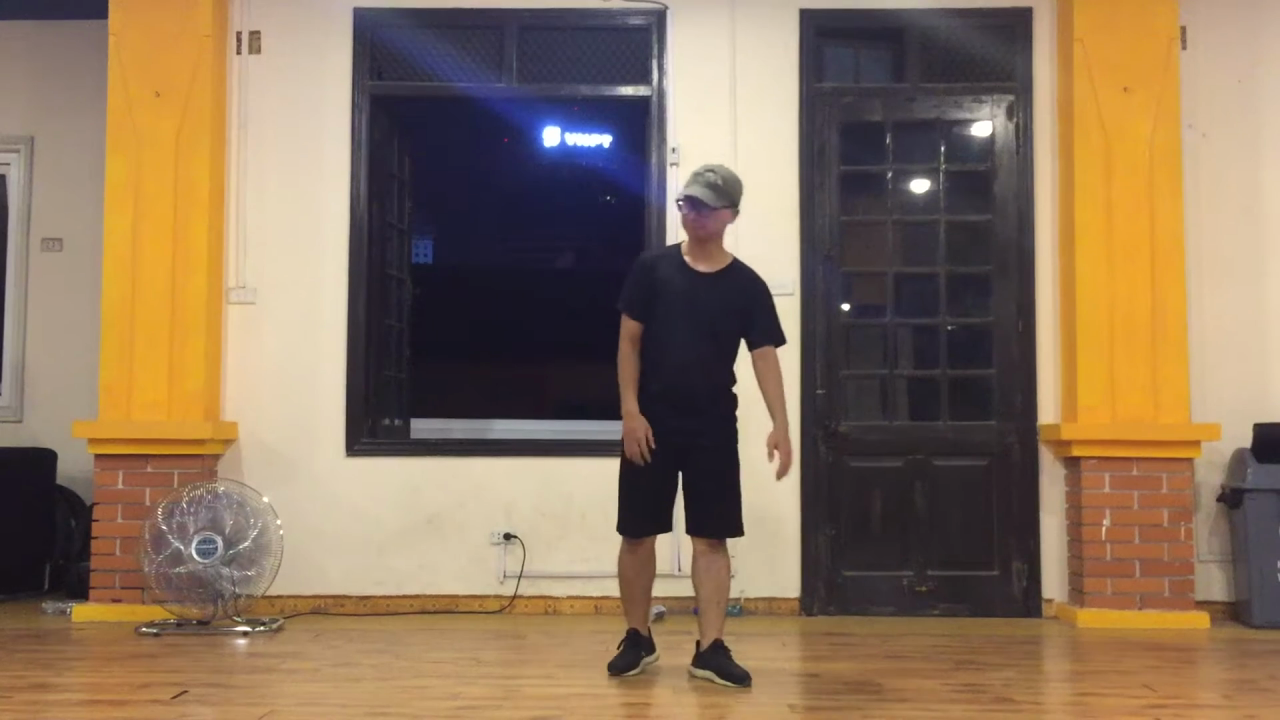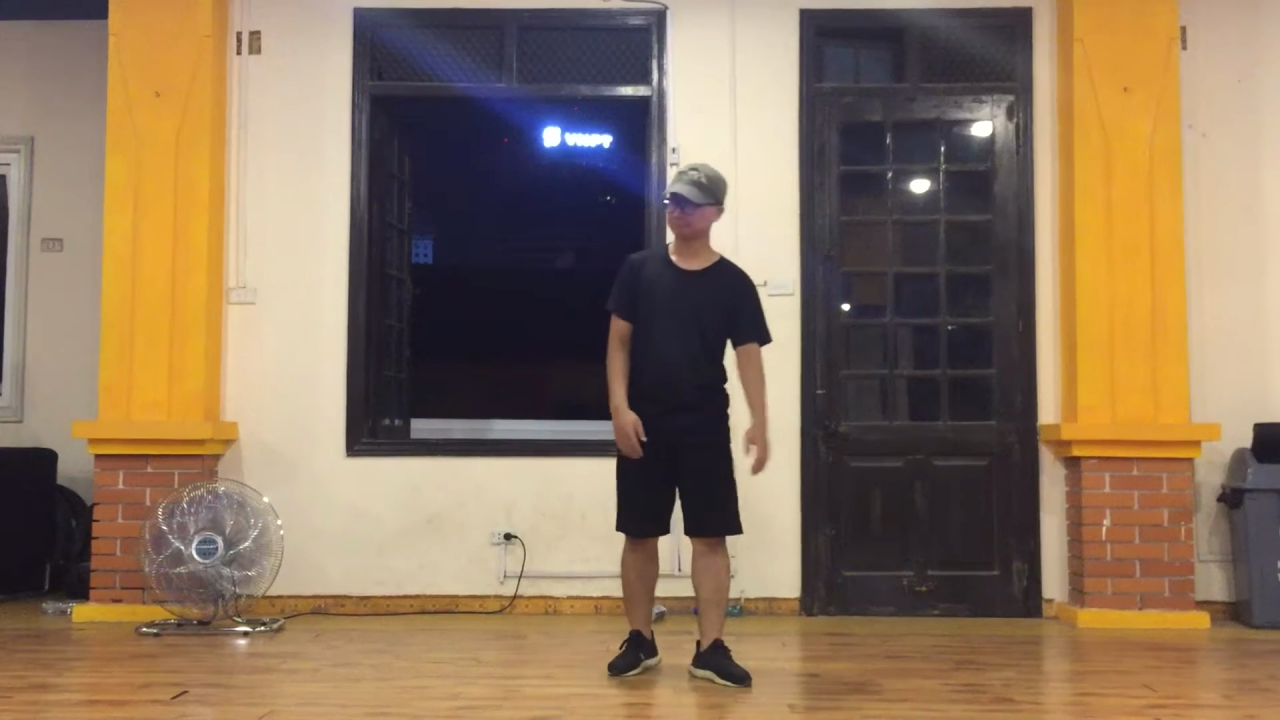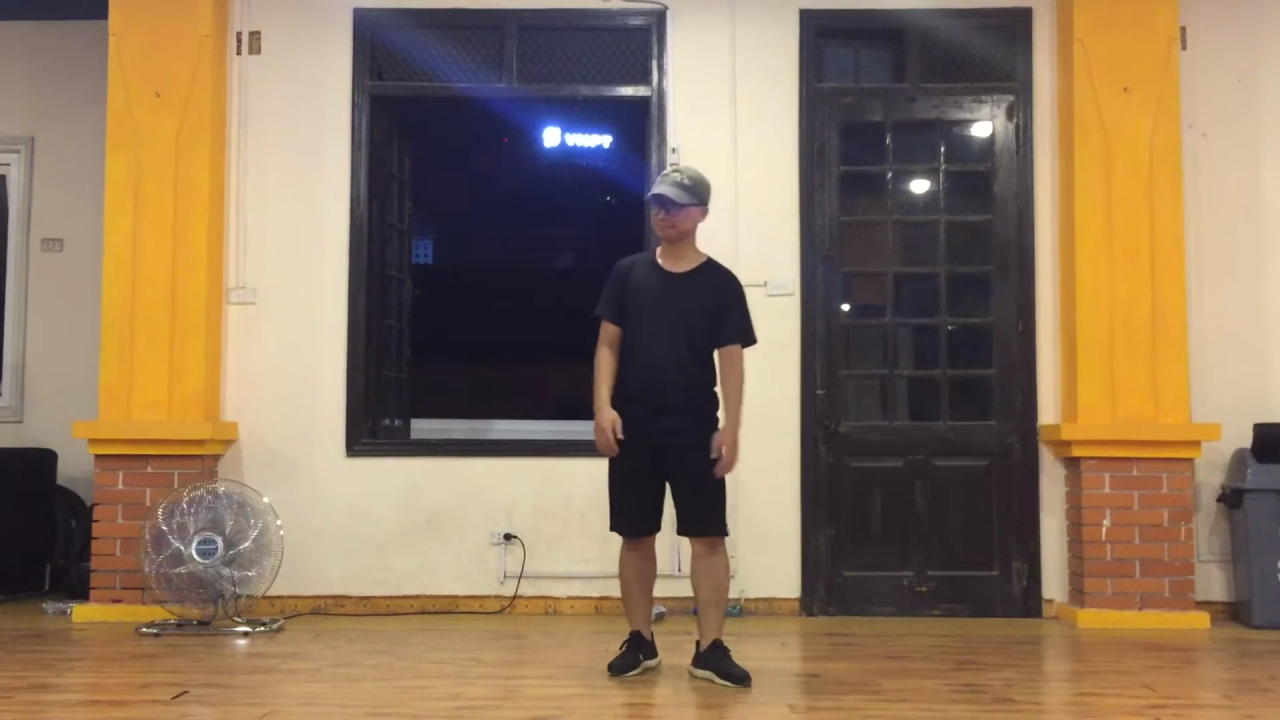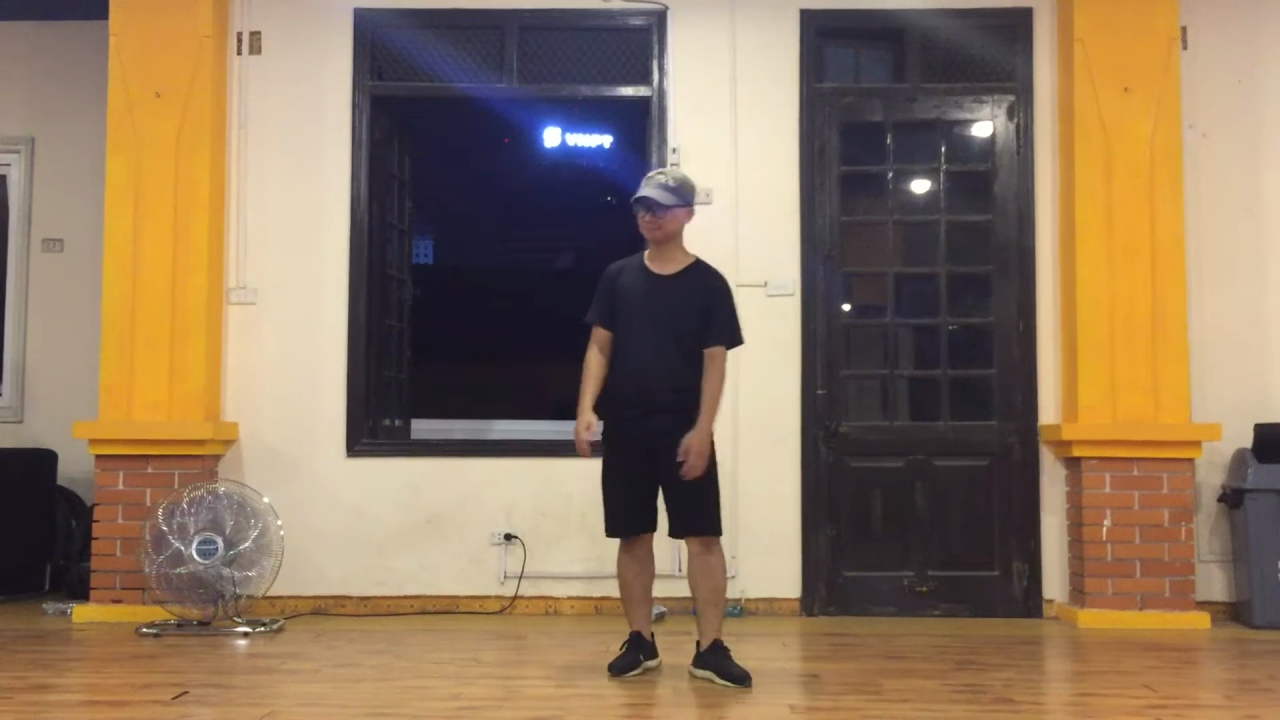
dt=0.1s
person 1, frame 1
left shoulder: (747, 285)
right shoulder: (652, 267)
left elbow: (765, 357)
right elbow: (629, 342)
left wrist: (779, 427)
right wrist: (631, 412)
left hip: (712, 427)
right hip: (651, 424)
left knee: (712, 537)
right knee: (637, 533)
left ankle: (710, 649)
right ankle: (638, 637)
person 1, frame 2
left shoulder: (733, 283)
right shoulder: (640, 268)
left elbow: (748, 354)
right elbow: (618, 342)
left wrist: (758, 422)
right wrist: (620, 407)
left hip: (704, 425)
right hip: (642, 423)
left knee: (710, 536)
right knee: (639, 535)
left ankle: (710, 647)
right ankle: (640, 639)
person 1, frame 3
left shoulder: (721, 283)
right shoulder: (628, 273)
left elbow: (731, 361)
right elbow: (609, 344)
left wrist: (731, 426)
right wrist: (604, 407)
left hip: (695, 428)
right hip: (634, 426)
left knee: (708, 536)
right knee: (637, 535)
left ankle: (710, 649)
right ankle: (640, 639)
person 1, frame 4
left shoulder: (709, 284)
right shoulder: (618, 276)
left elbow: (715, 362)
right elbow: (599, 348)
left wrist: (704, 430)
right wrist: (586, 410)
left hip: (684, 428)
right hip: (624, 428)
left knee: (703, 536)
right knee: (633, 536)
left ankle: (710, 648)
right ankle: (640, 640)
